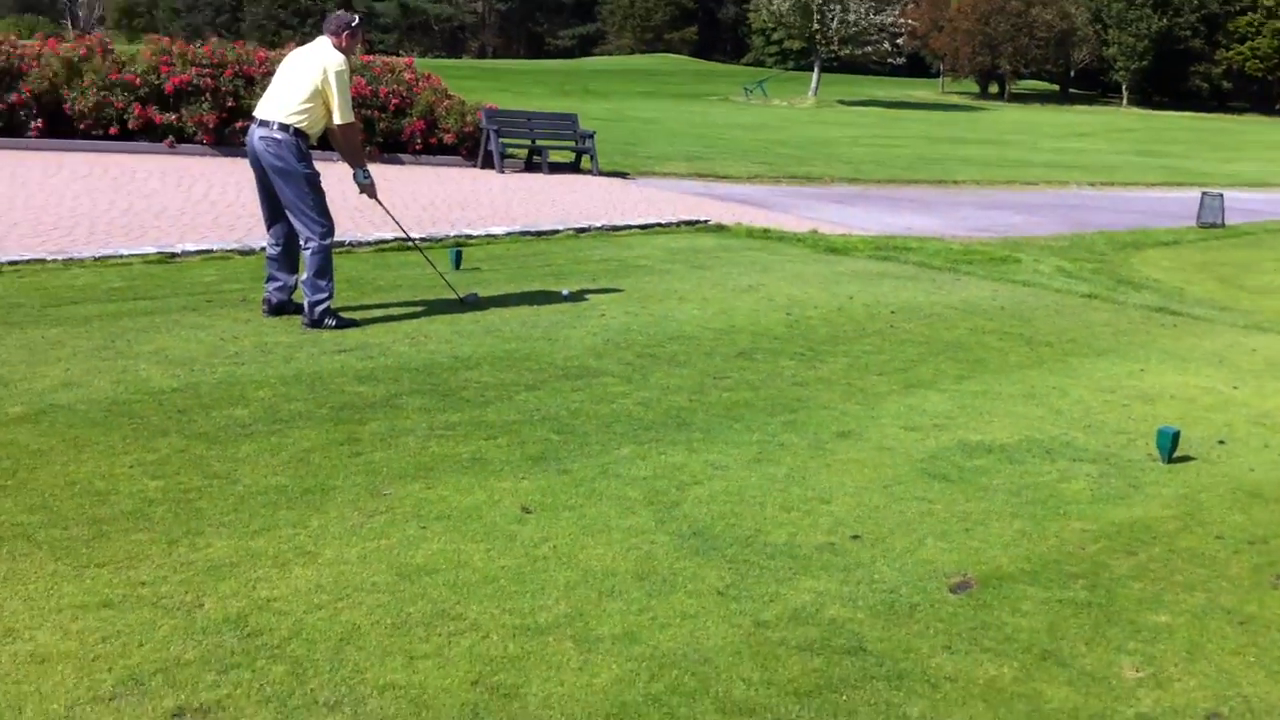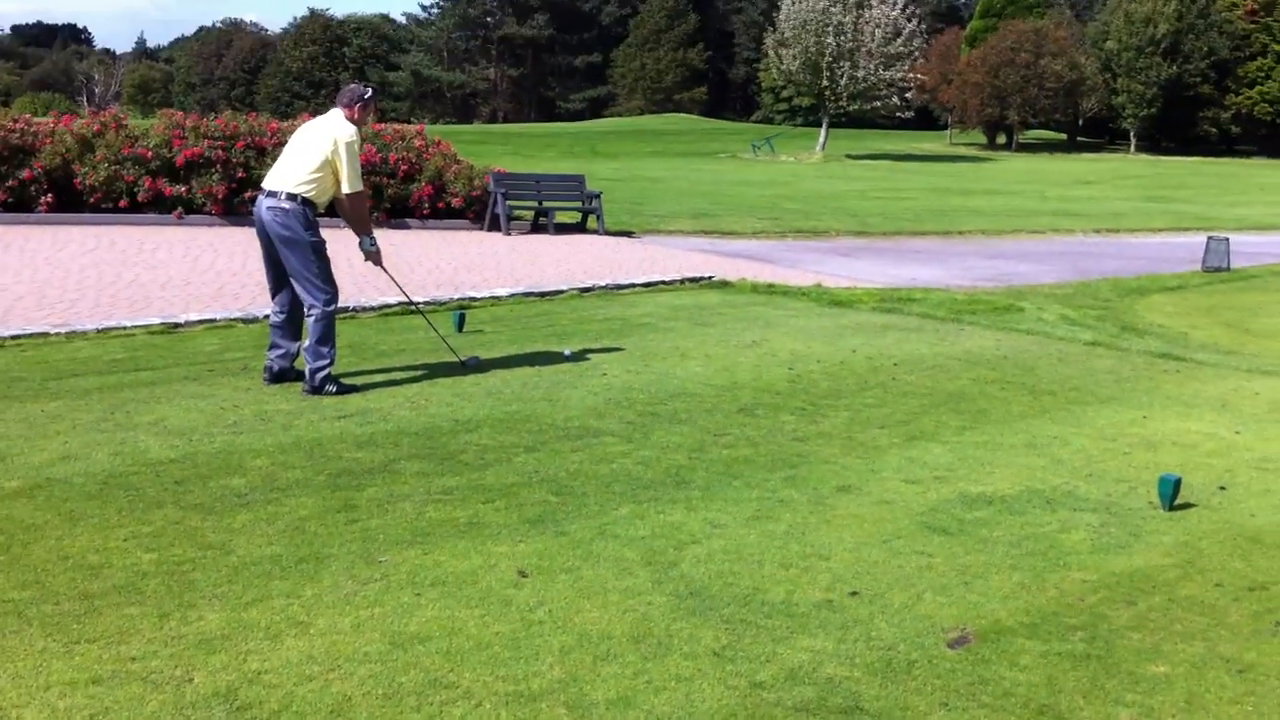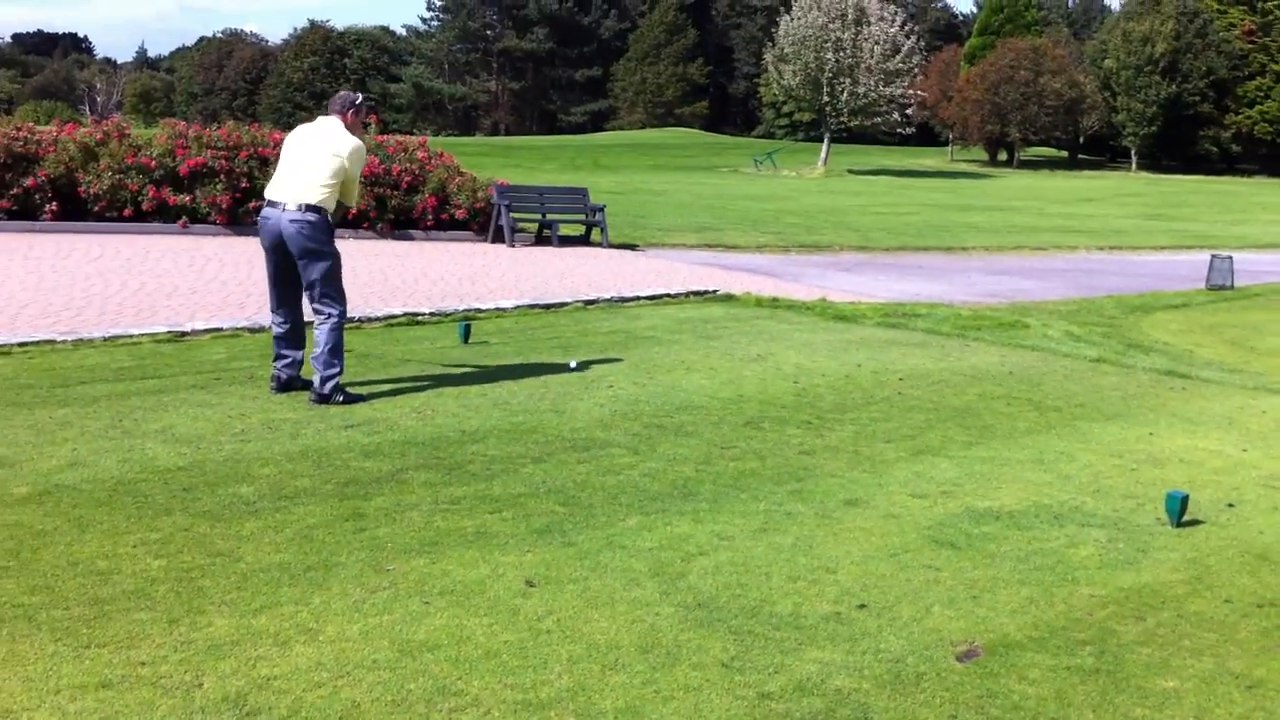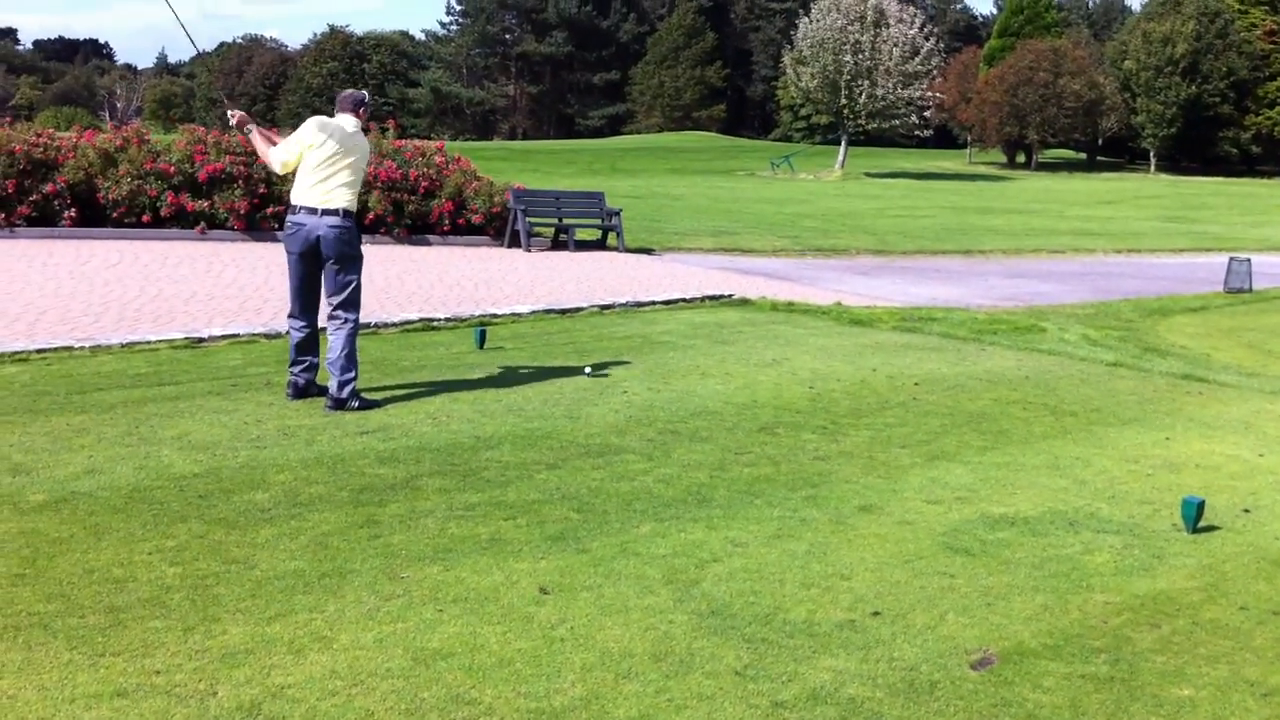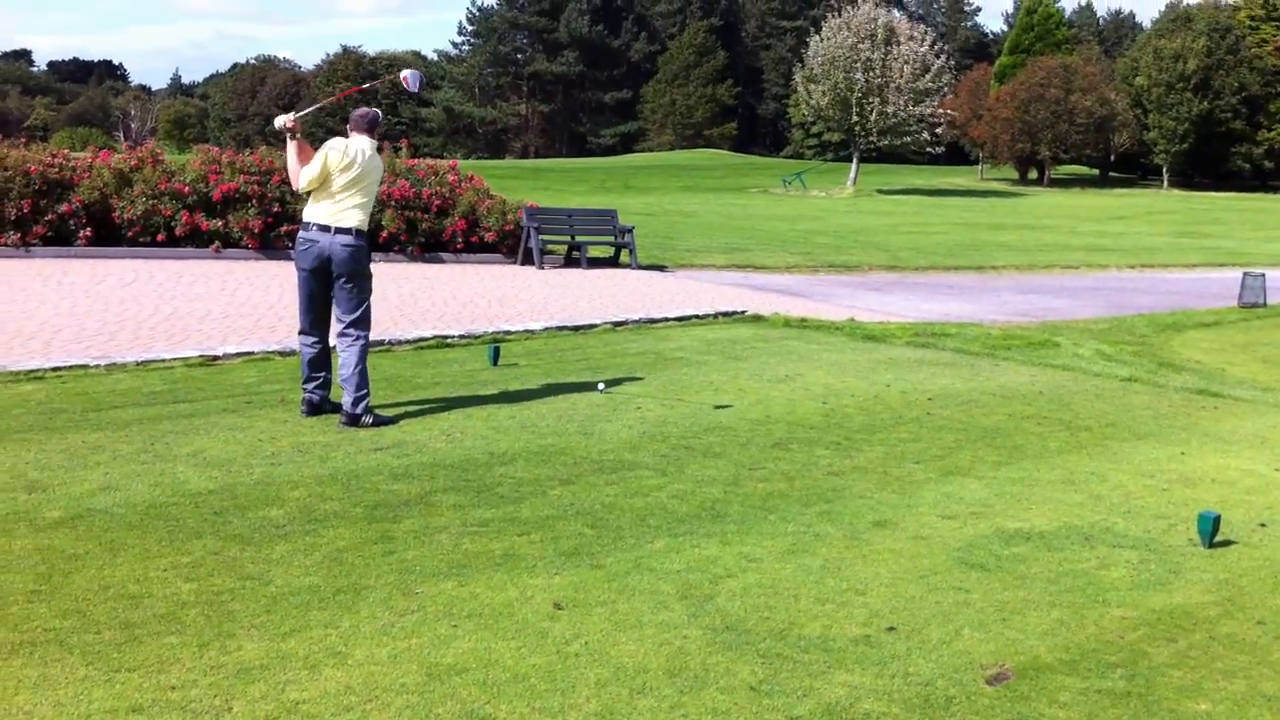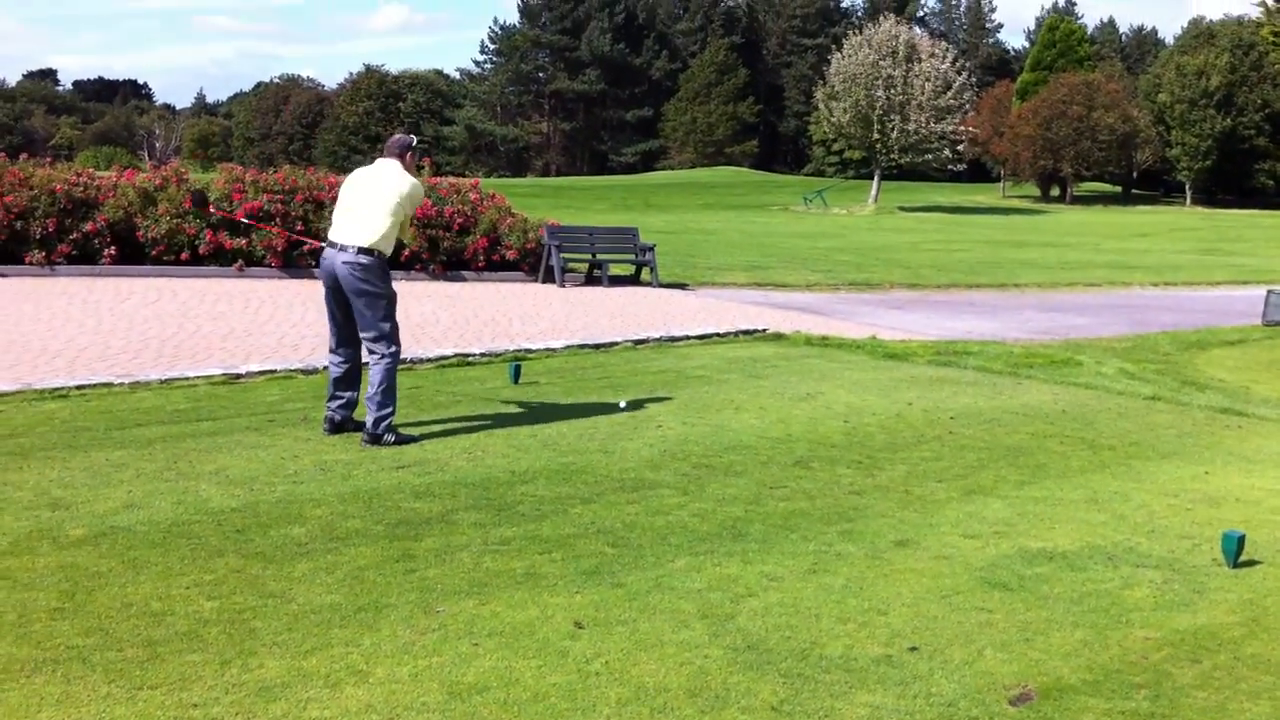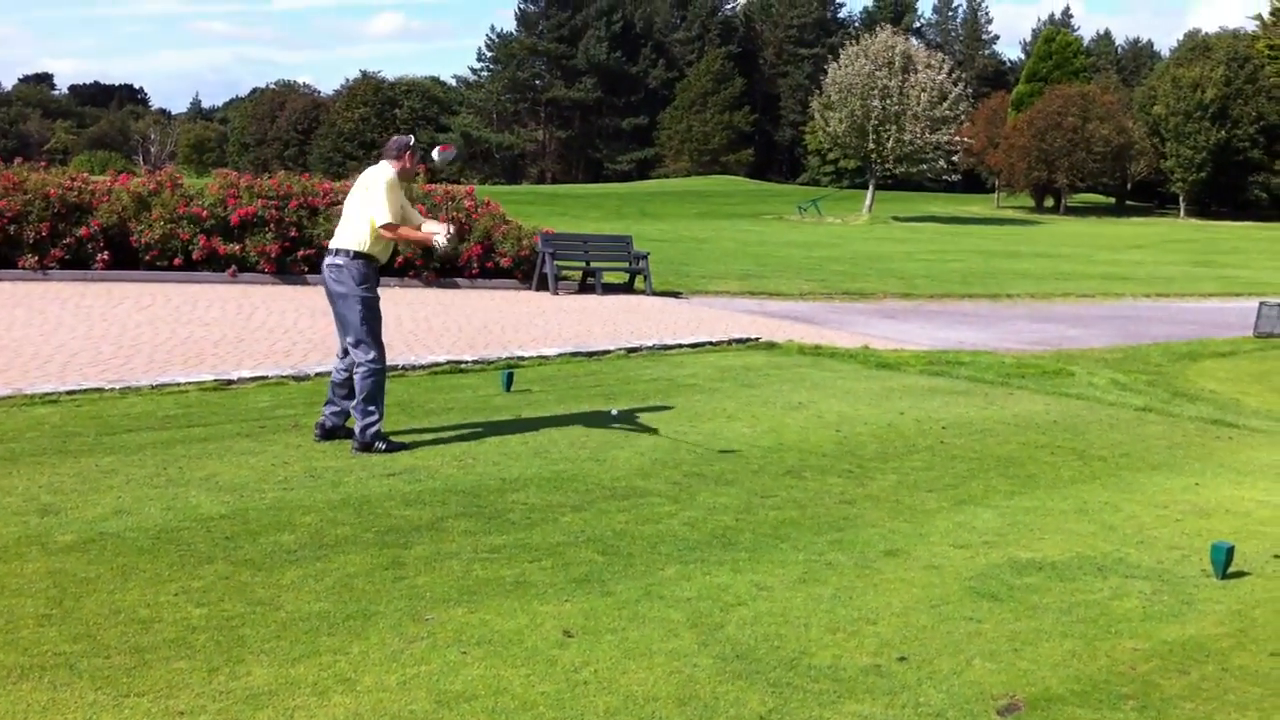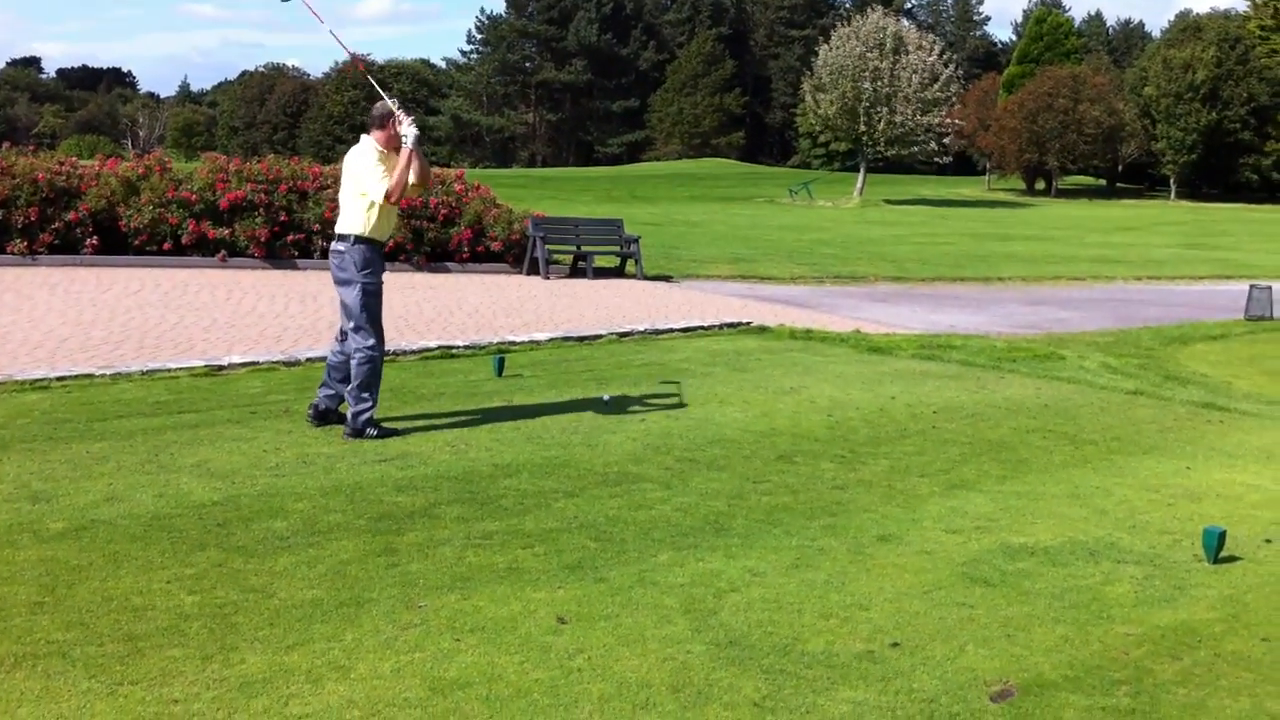
dt=0.3s
person 1, frame 1
left shoulder: (305, 52)
right shoulder: (335, 60)
left elbow: (330, 125)
right elbow: (345, 126)
left wrist: (354, 167)
right wrist: (362, 172)
left hip: (259, 135)
right hip: (283, 142)
left knee: (281, 225)
right knee: (317, 230)
left ankle: (276, 297)
right ankle: (317, 310)
person 1, frame 2
left shoulder: (317, 125)
right shoulder: (346, 132)
left elbow: (337, 194)
right elbow: (353, 195)
left wrist: (360, 234)
right wrist: (368, 239)
left hip: (265, 205)
right hip: (290, 211)
left knee: (286, 294)
right knee: (321, 297)
left ankle: (278, 365)
right ankle: (318, 377)
person 1, frame 3
left shoulder: (299, 132)
right shoulder: (354, 147)
right elbow: (349, 203)
right wrist: (329, 222)
left hip: (270, 216)
right hip: (309, 221)
left knee: (284, 304)
right knee: (329, 307)
left ankle: (284, 373)
right ankle: (326, 386)
person 1, frame 4
left shoulder: (318, 124)
right shoulder: (363, 144)
left elbow: (281, 162)
right elbow: (297, 147)
left wrist: (251, 128)
right wrist: (256, 127)
left hip: (299, 221)
right hip: (338, 225)
left knee: (301, 309)
right knee: (343, 313)
left ankle: (300, 380)
right ankle: (342, 392)
person 1, frame 5
left shoulder: (339, 147)
right shoulder: (376, 162)
left elbow: (302, 182)
right elbow: (321, 162)
left wrist: (292, 137)
right wrist: (296, 136)
left hip: (311, 239)
right hip: (350, 244)
left knee: (313, 327)
right knee: (353, 329)
left ankle: (314, 397)
right ankle: (355, 408)
person 1, frame 6
left shoulder: (359, 175)
right shoulder: (412, 186)
right elbow: (403, 235)
left hip: (332, 257)
right hip: (365, 264)
left knee: (343, 345)
right knee: (383, 347)
left ankle: (337, 415)
right ankle: (377, 427)
person 1, frame 7
left shoulder: (393, 184)
right shoulder: (380, 177)
left elbow: (412, 222)
right elbow: (386, 229)
left wrist: (435, 228)
right wrist: (430, 238)
left hip: (351, 267)
right hip: (351, 268)
left knee: (353, 351)
right knee: (369, 353)
left ankle: (332, 421)
right ankle: (368, 434)
person 1, frame 8
left shoulder: (387, 154)
right shoulder: (363, 155)
left elbow: (421, 180)
right elbow: (392, 196)
left wrist: (411, 146)
right wrist: (406, 151)
left hip: (362, 251)
right hip: (356, 251)
left knee: (351, 334)
right knee: (367, 339)
left ankle: (325, 405)
right ankle: (360, 420)
